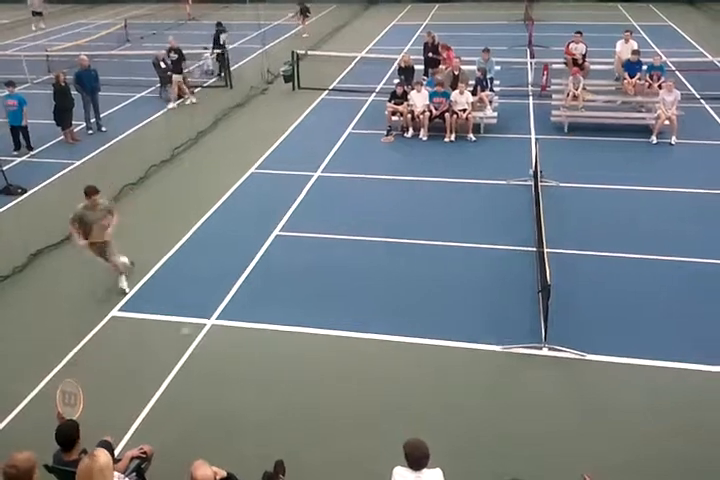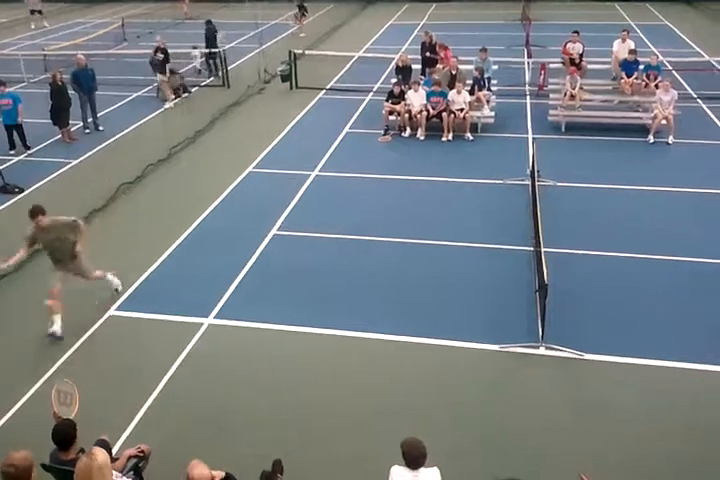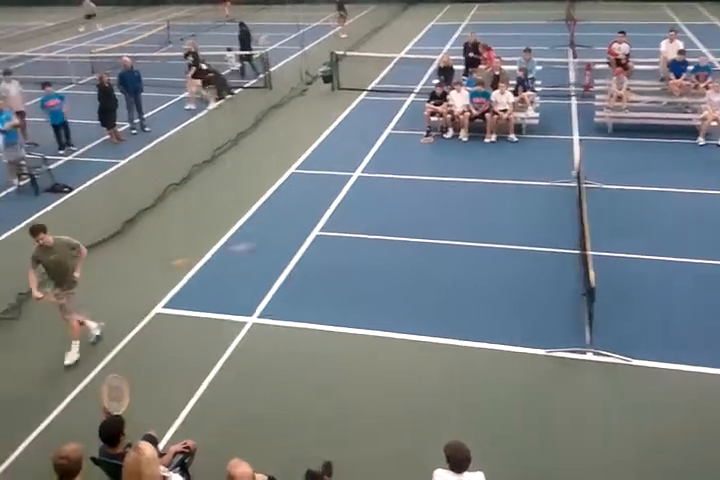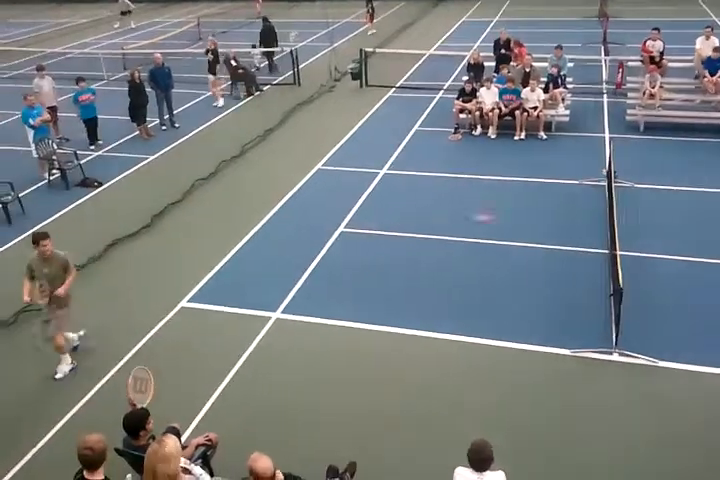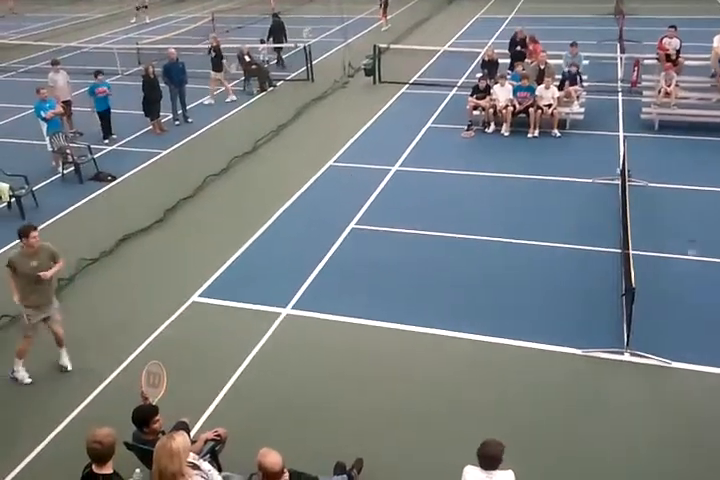
dt=0.3s
person 1, frame 1
left shoulder: (104, 204)
right shoulder: (80, 211)
left elbow: (114, 215)
right elbow: (72, 225)
left wrist: (111, 229)
right wrist: (78, 240)
left hip: (106, 239)
right hip: (92, 243)
left knee: (116, 264)
right knee: (113, 261)
left ankle: (122, 280)
right ankle: (123, 260)
person 1, frame 2
left shoulder: (62, 222)
right shoulder: (34, 233)
left elbow: (80, 224)
right elbow: (25, 251)
left wrist: (79, 244)
left hip: (74, 259)
right hip: (59, 266)
left knee: (92, 276)
right knee: (53, 293)
left ankle: (109, 277)
right ankle: (56, 327)
person 1, frame 3
left shoulder: (65, 242)
right shoulder: (37, 253)
left elbow: (83, 250)
right elbow: (32, 272)
left wrist: (78, 270)
right wrist: (34, 290)
left hip: (69, 285)
right hip: (56, 287)
left knee: (70, 318)
right knee: (69, 316)
left ankle: (74, 351)
right ankle: (94, 327)
person 1, frame 4
left shoulder: (61, 257)
right shoulder: (32, 263)
left elbow: (73, 272)
right elbow: (28, 279)
left wrist: (65, 287)
right wrist: (26, 295)
left hip: (60, 304)
right hip: (47, 303)
left knee: (56, 338)
right knee: (55, 333)
left ankle: (67, 363)
right ankle: (74, 337)
person 1, frame 5
left shoulder: (47, 249)
right shoulder: (15, 258)
left elbow: (60, 262)
right elbow: (12, 273)
left wrist: (51, 272)
right wrist: (15, 294)
left hip: (48, 301)
right hip: (29, 305)
left knee: (58, 331)
right knee: (27, 339)
left ankle: (63, 356)
right ankle: (17, 370)
